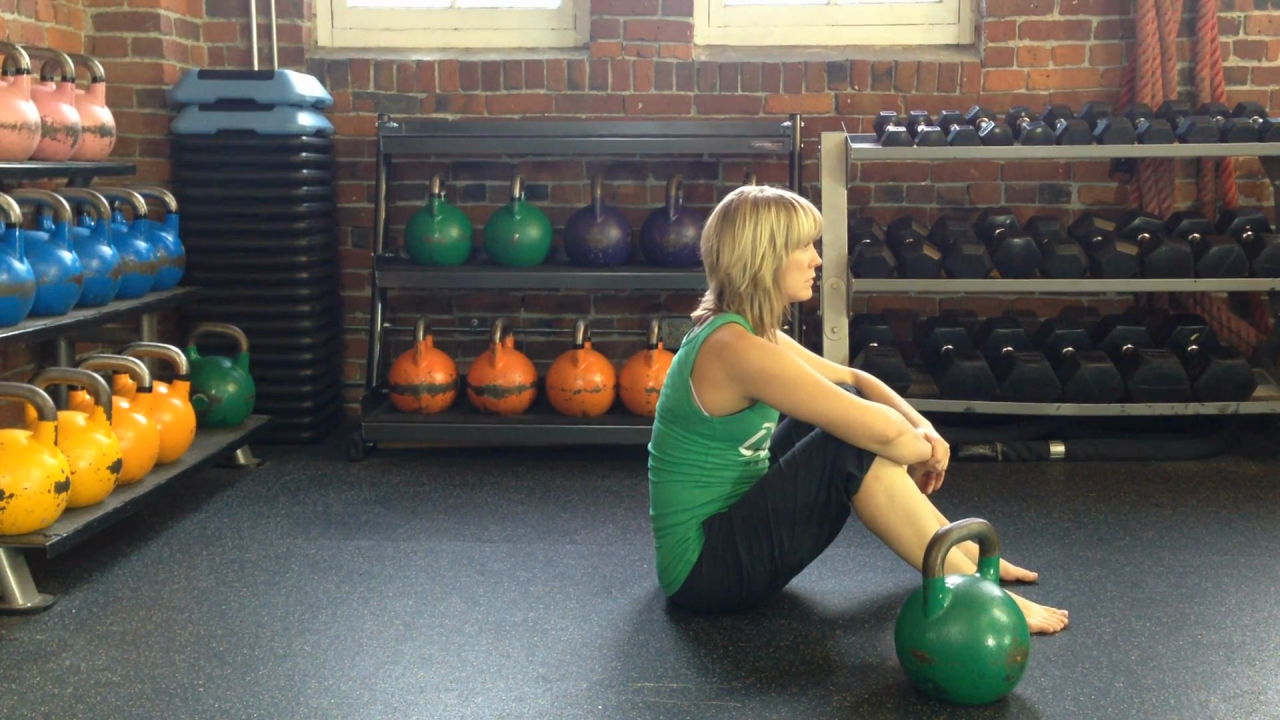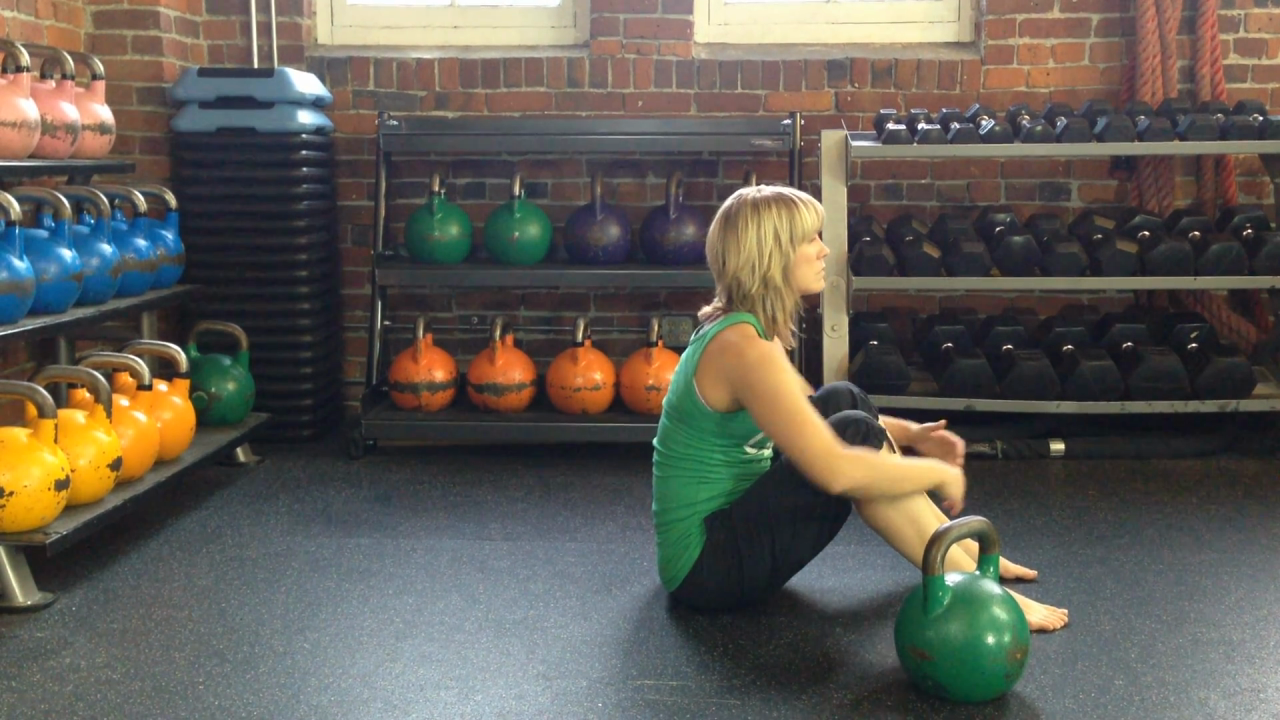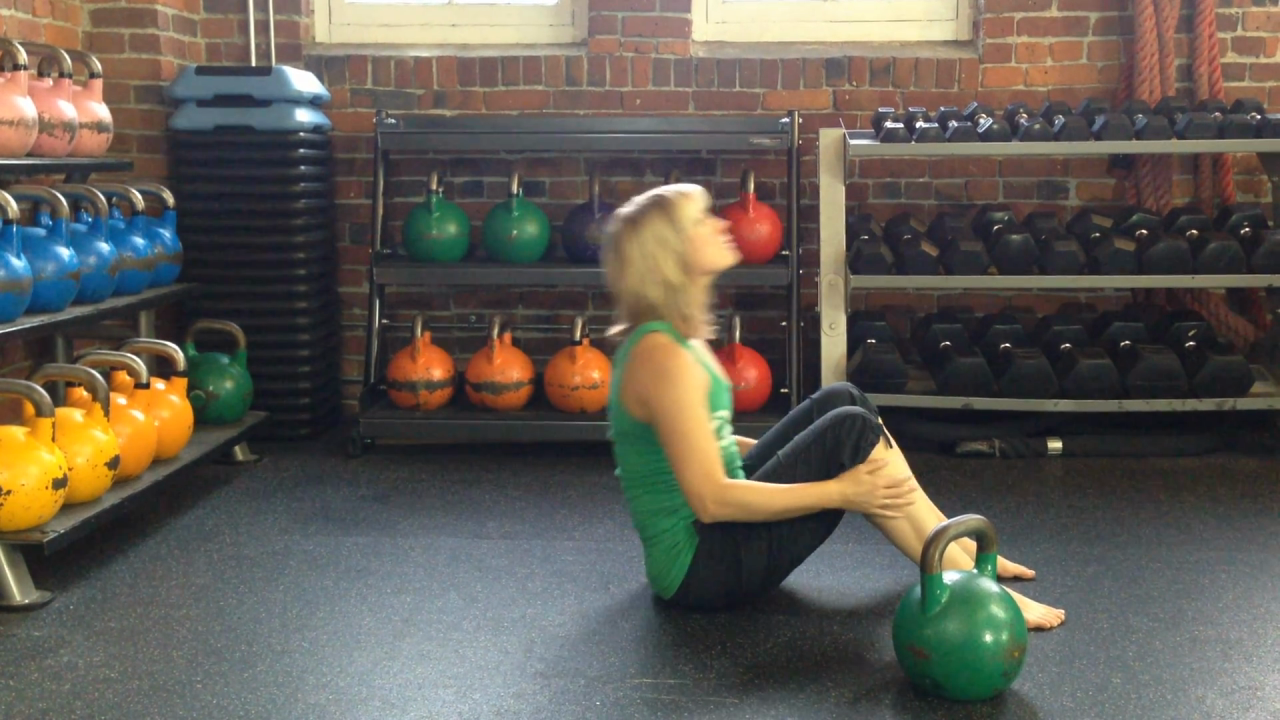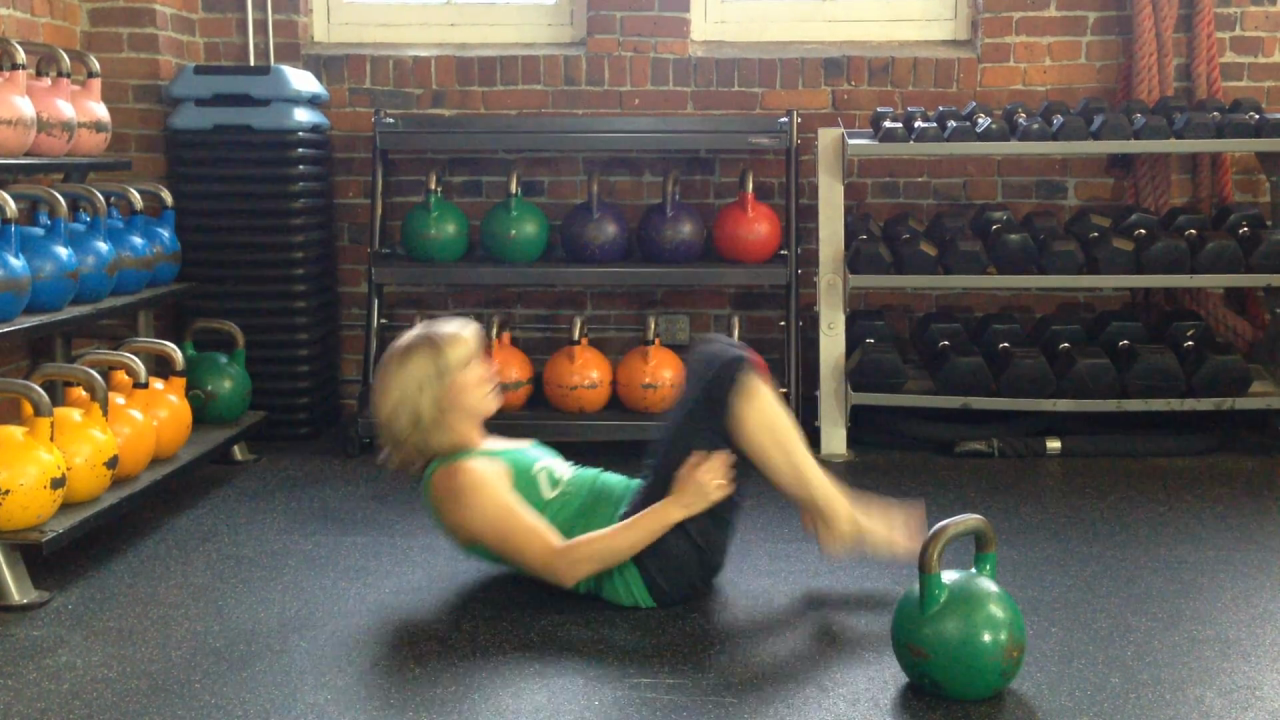
dt=0.7s
person 1, frame 1
left shoulder: (741, 331)
right shoulder: (737, 348)
left elbow: (854, 379)
right elbow: (878, 430)
left wrist: (921, 428)
right wrist: (923, 450)
left hip: (729, 524)
right hip: (705, 564)
left knee: (848, 408)
right knee: (856, 447)
left ankle: (963, 551)
person 1, frame 2
left shoulder: (742, 328)
right shoulder: (744, 348)
left elbow: (817, 416)
right elbow: (836, 473)
left wrist: (908, 434)
right wrist: (937, 473)
left hip: (728, 522)
right hip: (707, 562)
left knee: (843, 401)
right knee: (853, 438)
left ankle: (962, 549)
person 1, frame 3
left shoulder: (672, 338)
right shoulder: (664, 357)
right elbow: (712, 500)
left wrist: (813, 446)
right wrist: (839, 492)
left hip: (719, 534)
right hip: (700, 567)
left knee: (840, 403)
right knee: (853, 431)
left ankle: (957, 548)
person 1, frame 4
left shoulder: (479, 451)
right shoulder: (460, 480)
right elbow: (563, 565)
left wrist: (670, 494)
right wrist: (677, 506)
left hip: (643, 524)
right hip: (654, 566)
left knee: (718, 359)
right knee: (723, 378)
left ankle: (827, 506)
right ankle: (839, 514)
